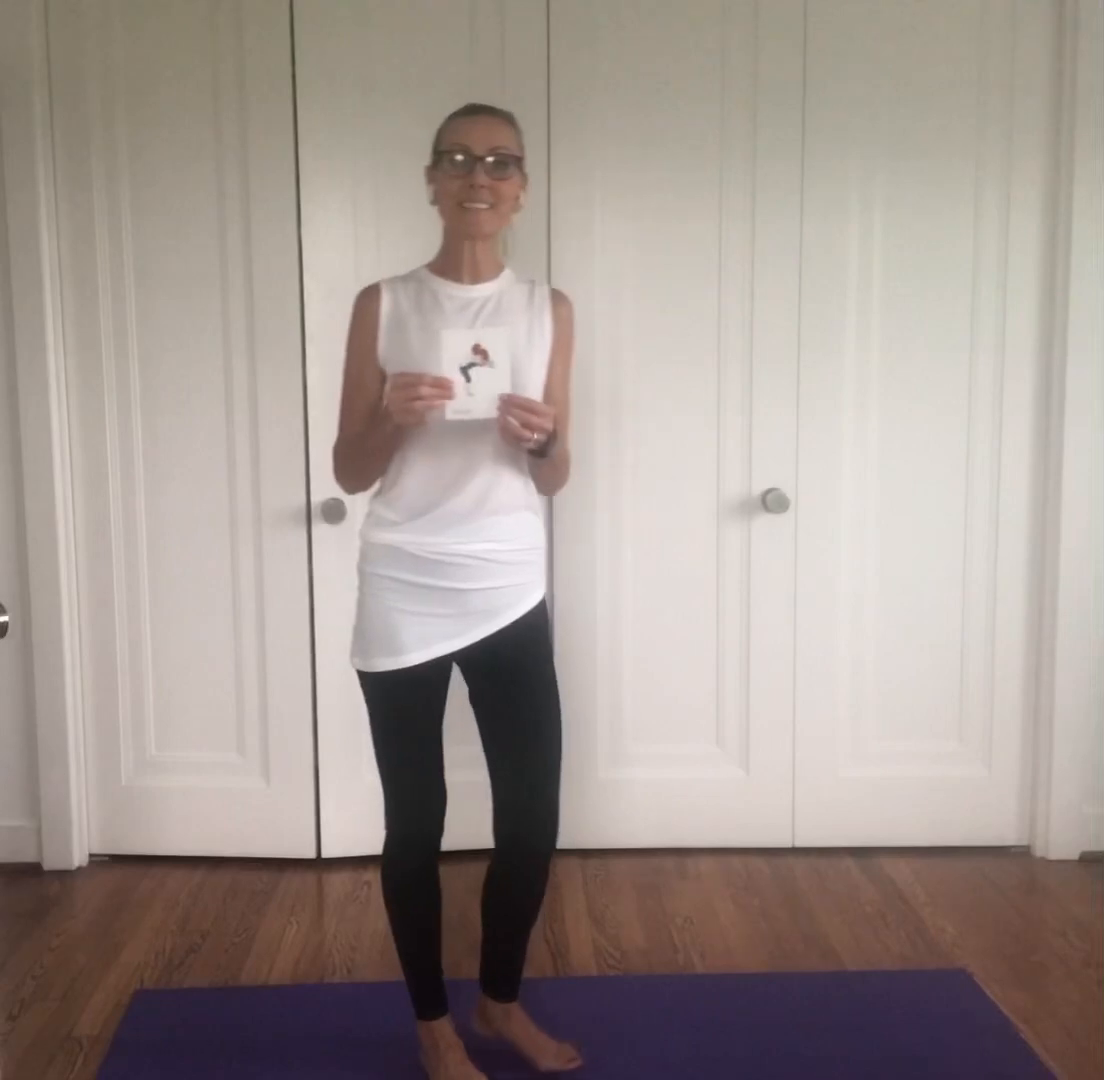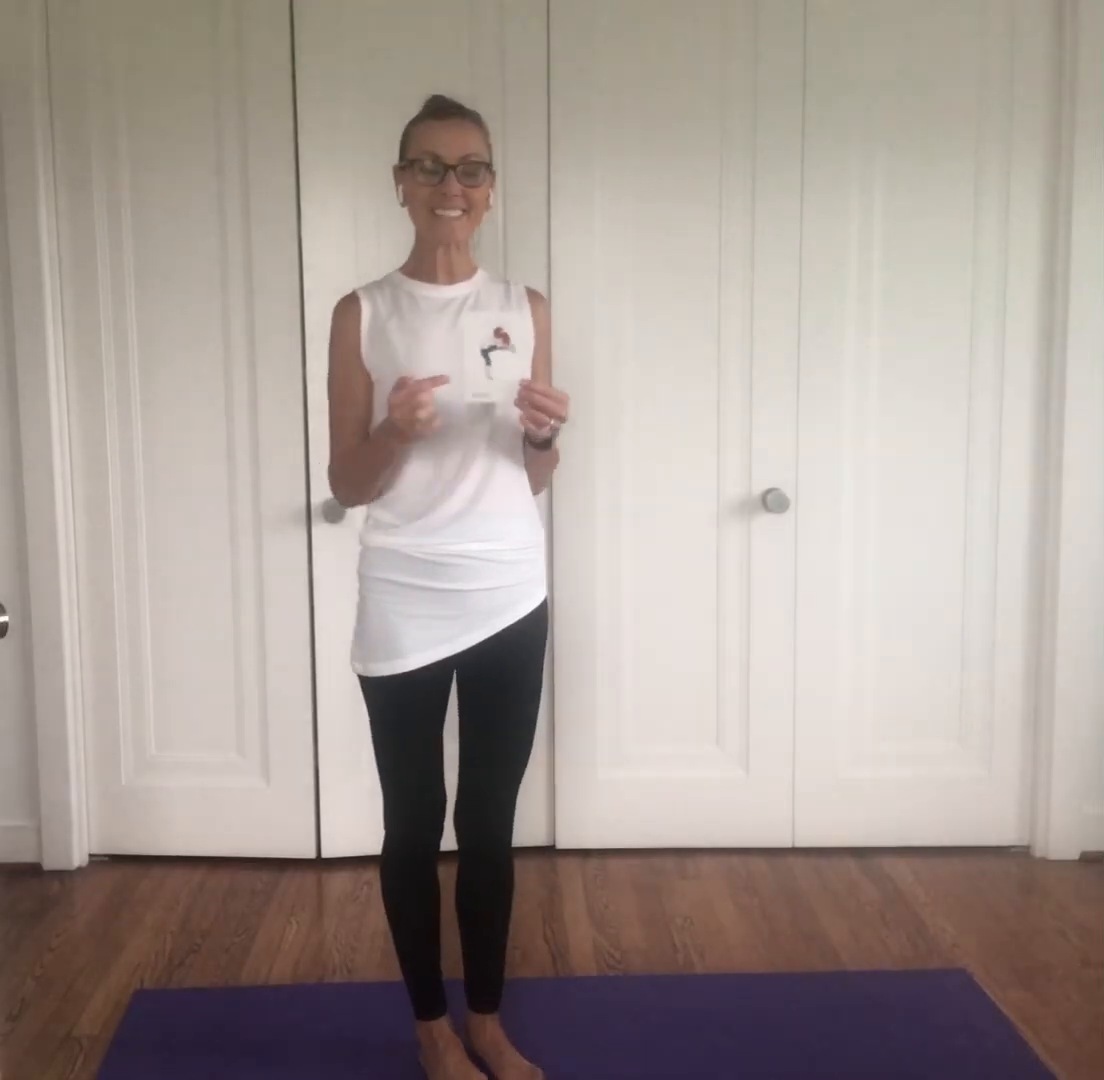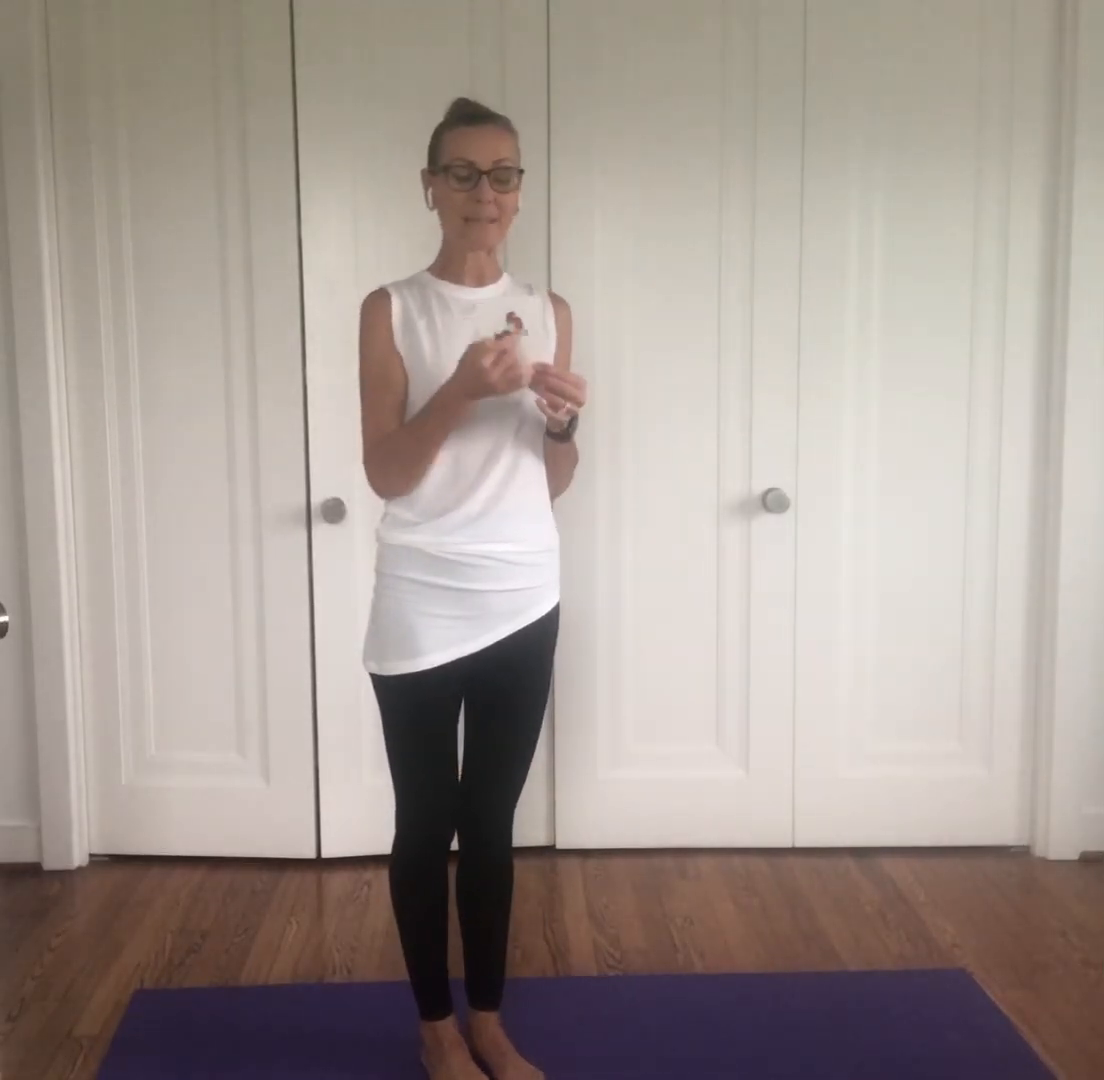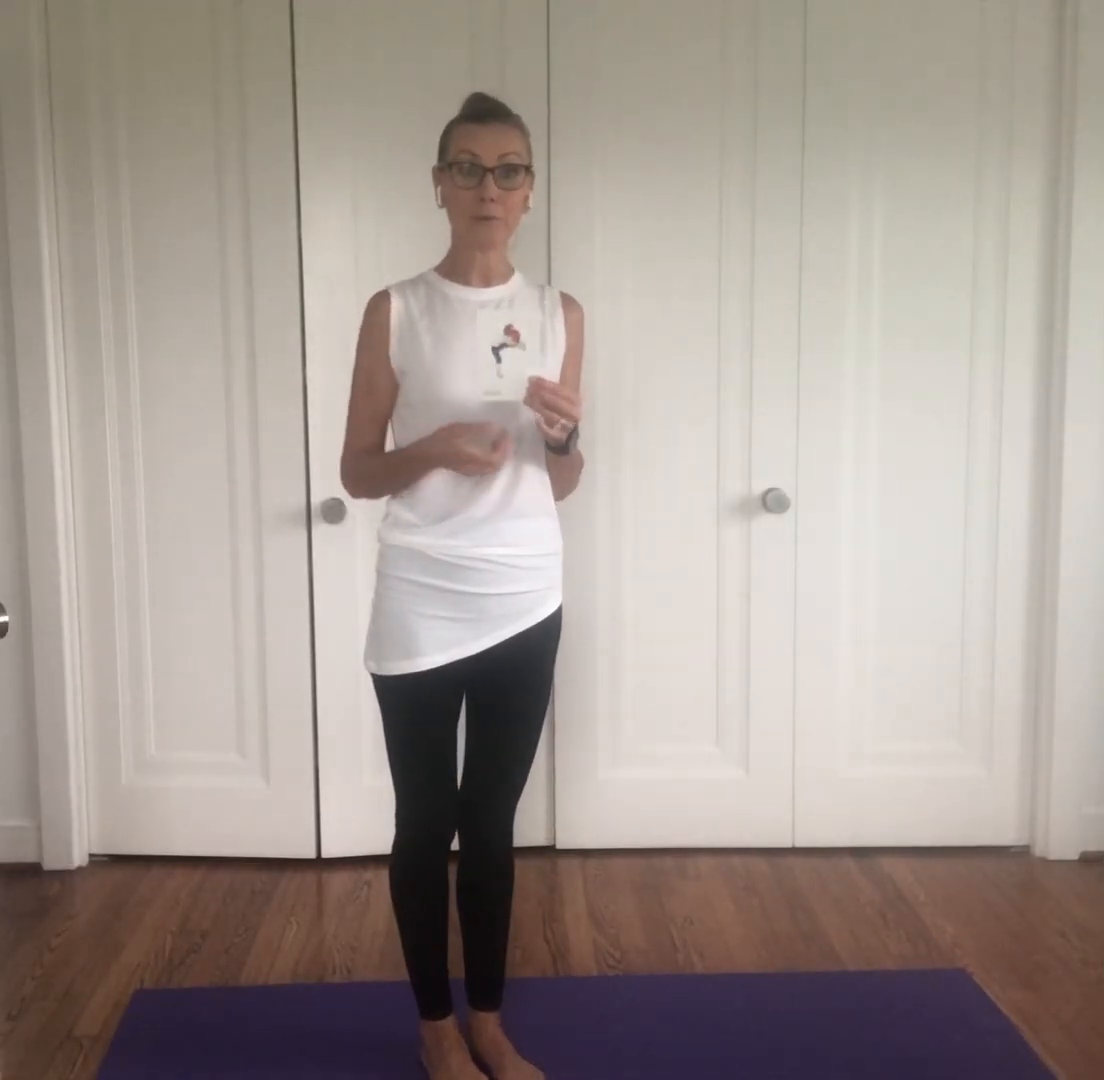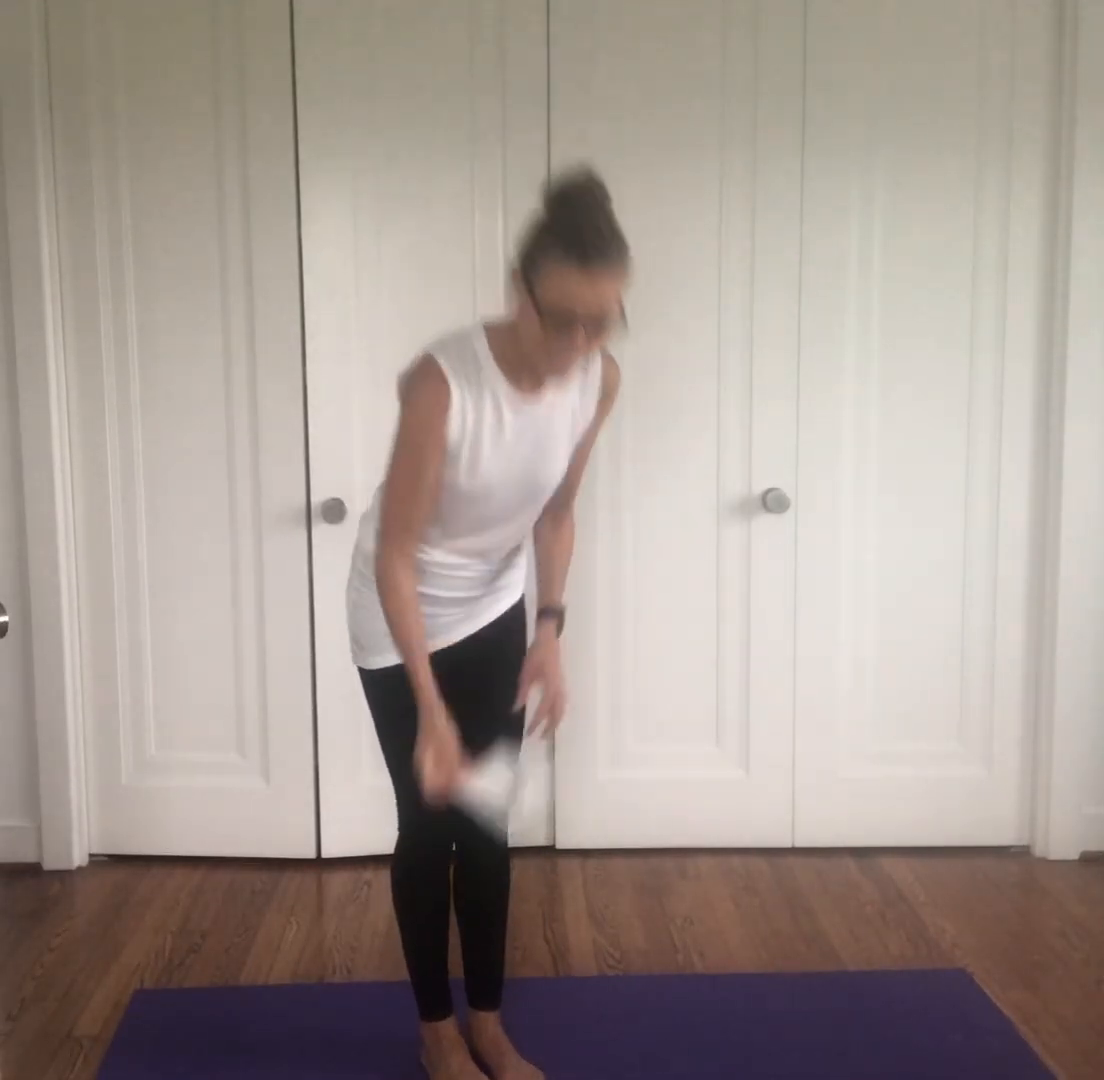
dt=0.7s
person 1, frame 1
left shoulder: (548, 310)
right shoulder: (382, 305)
left elbow: (555, 477)
right elbow: (349, 473)
left wrist: (540, 441)
right wrist: (393, 417)
left hip: (510, 598)
right hip: (404, 602)
left knee: (532, 815)
right knee: (415, 822)
left ankle: (501, 1001)
person 1, frame 2
left shoulder: (526, 309)
right shoulder: (361, 314)
left elbow: (536, 480)
right elbow: (347, 486)
left wrist: (543, 437)
right wrist: (397, 430)
left hip: (511, 600)
right hip: (405, 607)
left knee: (490, 822)
right knee: (414, 824)
person 1, frame 3
left shoulder: (547, 312)
right shoulder: (390, 310)
left elbow: (553, 481)
right elbow: (386, 474)
left wrist: (561, 422)
right wrist: (463, 388)
left hip: (522, 604)
right hip: (421, 607)
left knee: (491, 821)
right knee: (424, 822)
person 1, frame 4
left shoulder: (559, 315)
right shoulder: (394, 313)
left elbow: (564, 484)
right elbow: (357, 472)
left wrist: (561, 436)
right wrist: (432, 450)
left hip: (526, 605)
right hip: (421, 610)
left knee: (492, 821)
right knee: (426, 824)
person 1, frame 5
left shoulder: (599, 379)
right shoulder: (442, 383)
left elbow: (557, 511)
right elbow: (393, 556)
left wrist: (550, 629)
right wrist: (430, 713)
left hip: (493, 611)
right hip: (404, 617)
left knee: (488, 823)
right knee: (429, 824)
